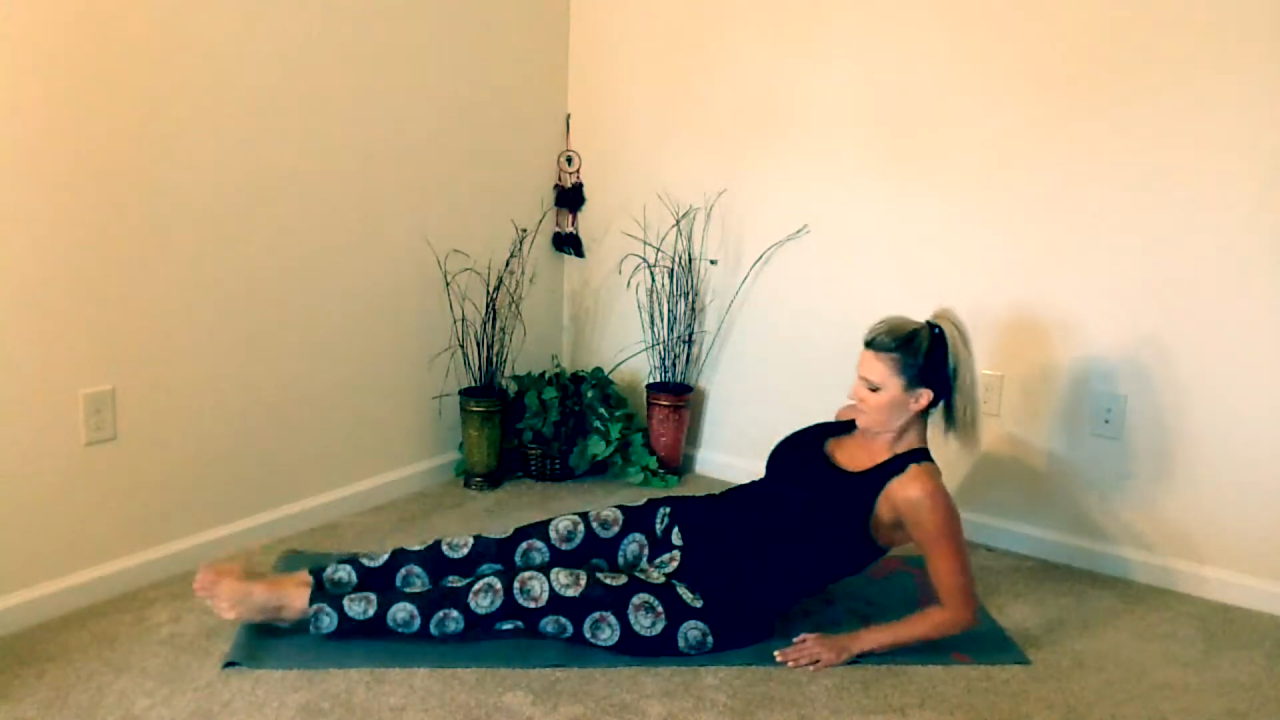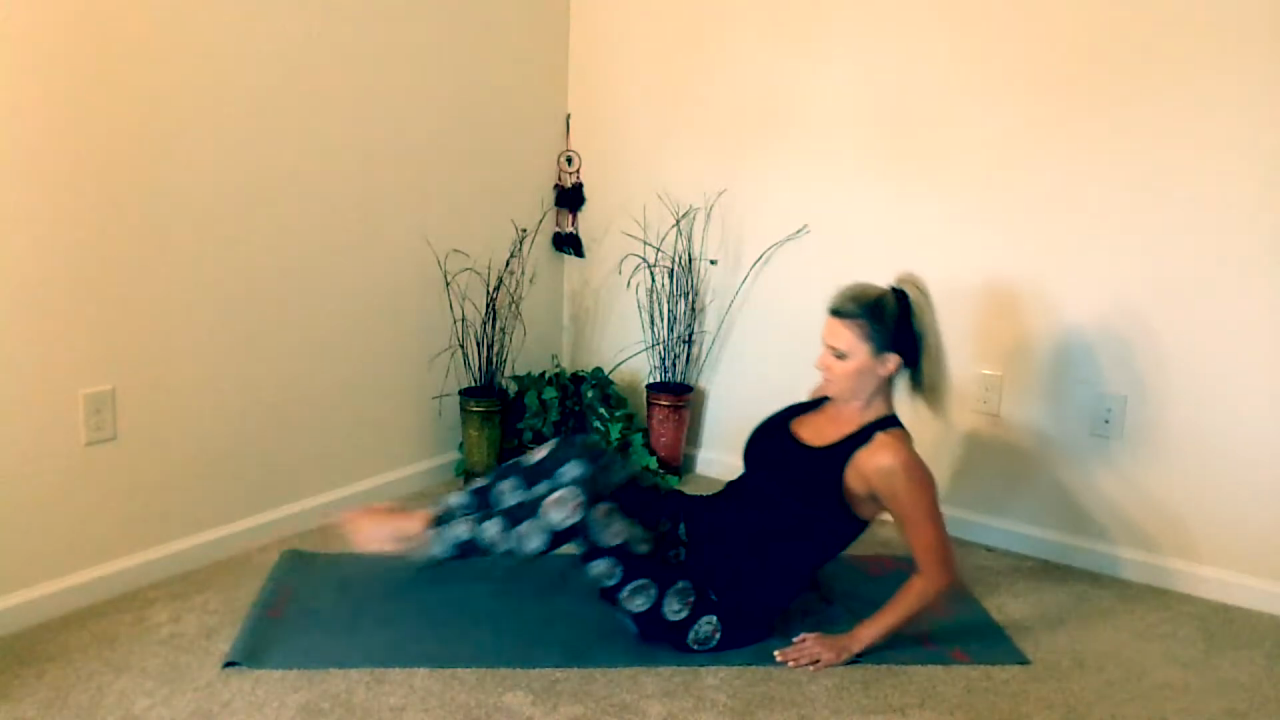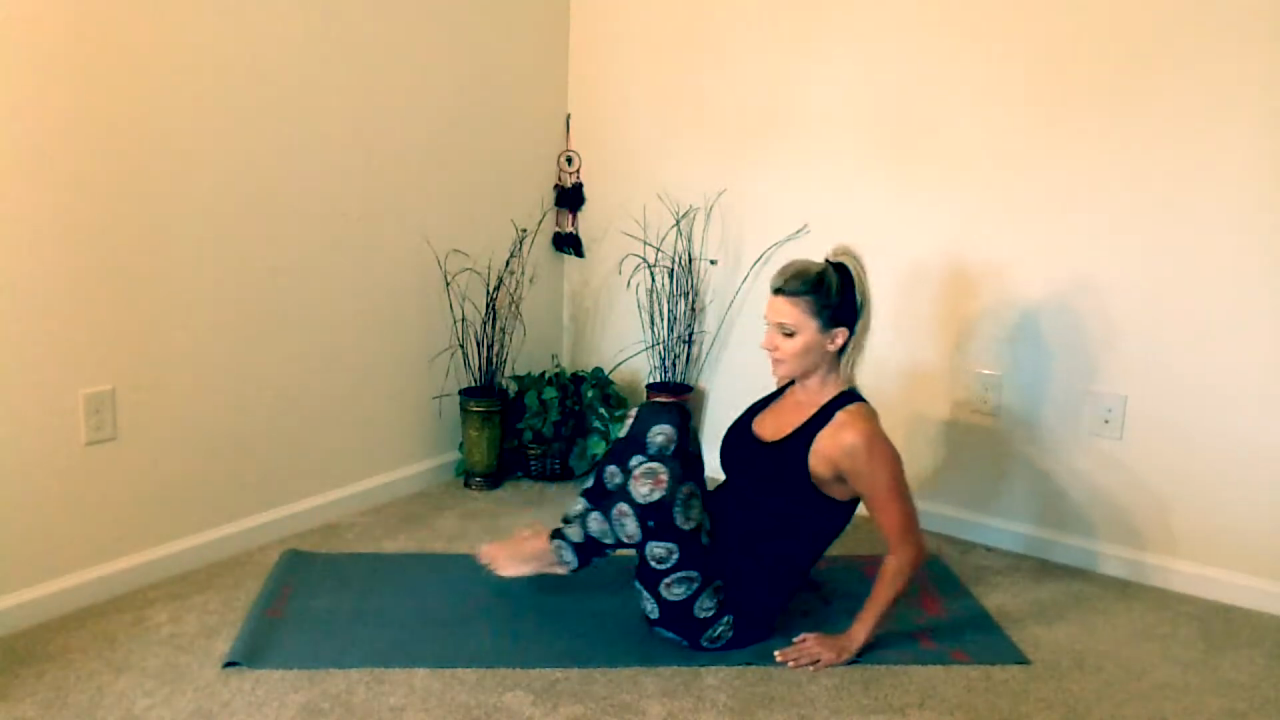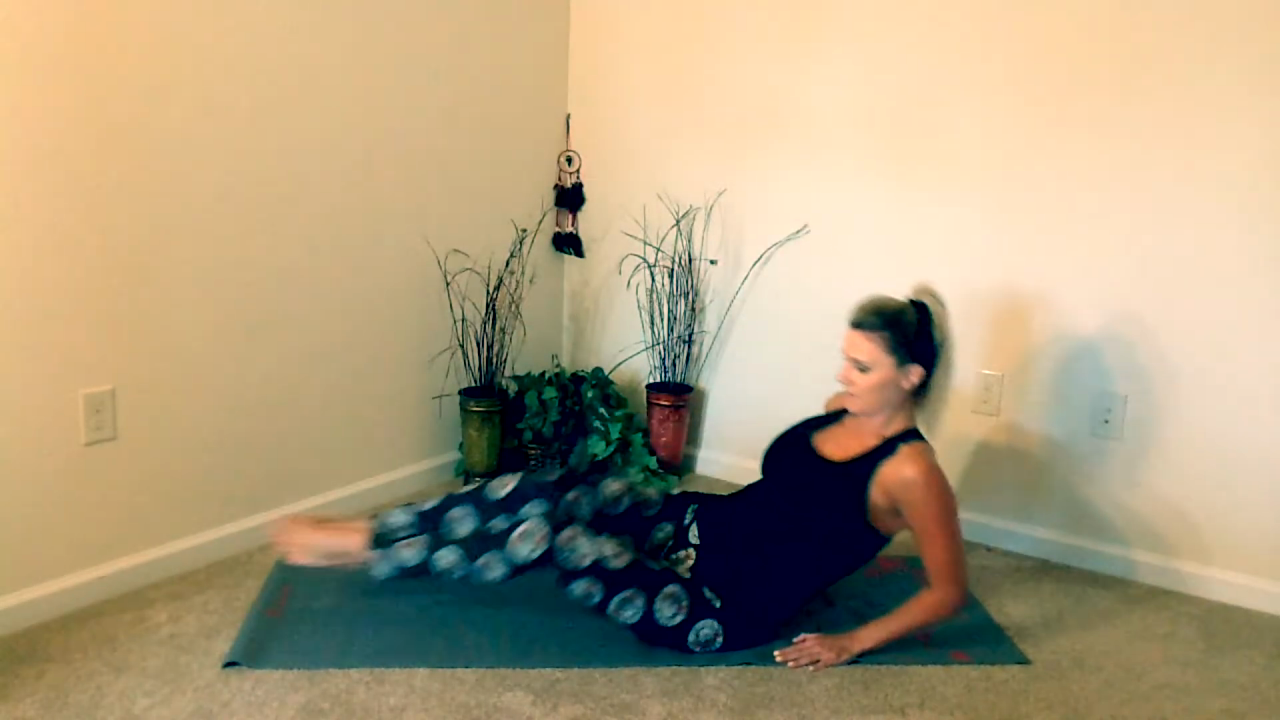
dt=0.3s
person 1, frame 1
left shoulder: (915, 492)
right shoulder: (853, 422)
left elbow: (958, 609)
left wrist: (849, 643)
left hip: (708, 608)
right hip: (680, 528)
left knee: (515, 594)
right knee: (505, 553)
left ankle: (298, 607)
right ankle: (294, 589)
person 1, frame 2
left shoulder: (886, 458)
right shoulder: (828, 397)
left elbow: (938, 573)
left wrist: (852, 644)
left hip: (707, 615)
right hip: (694, 534)
left knee: (577, 492)
right knee: (576, 463)
left ankle: (433, 536)
right ankle: (442, 523)
person 1, frame 3
left shoulder: (851, 435)
right shoulder: (794, 384)
left elbow: (906, 550)
left wrist: (851, 641)
left hip: (716, 612)
right hip: (716, 546)
left knee: (656, 450)
right knee: (658, 422)
left ankle: (563, 549)
right ankle: (569, 541)
person 1, frame 4
left shoulder: (910, 474)
right shoulder: (846, 408)
left elbow: (948, 591)
left wrist: (849, 641)
left hip: (720, 609)
right hip: (700, 526)
left knee: (547, 536)
right knee: (542, 494)
left ankle: (358, 547)
right ankle: (365, 536)
